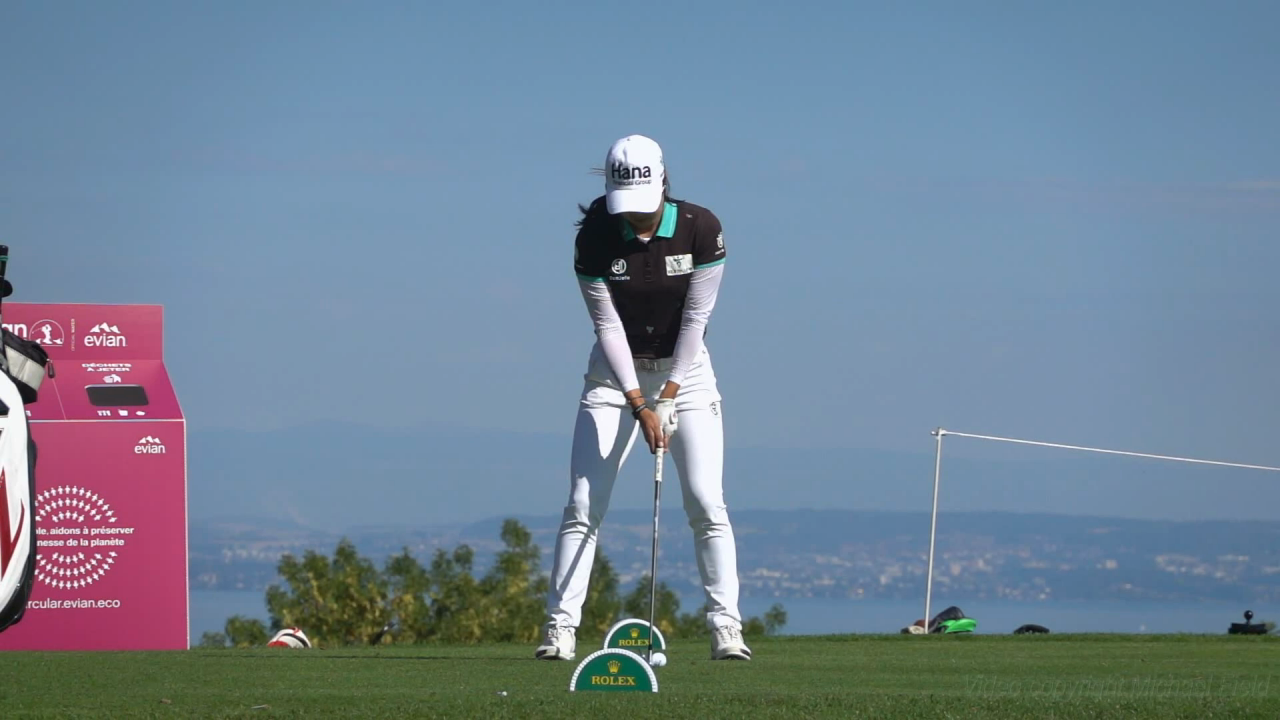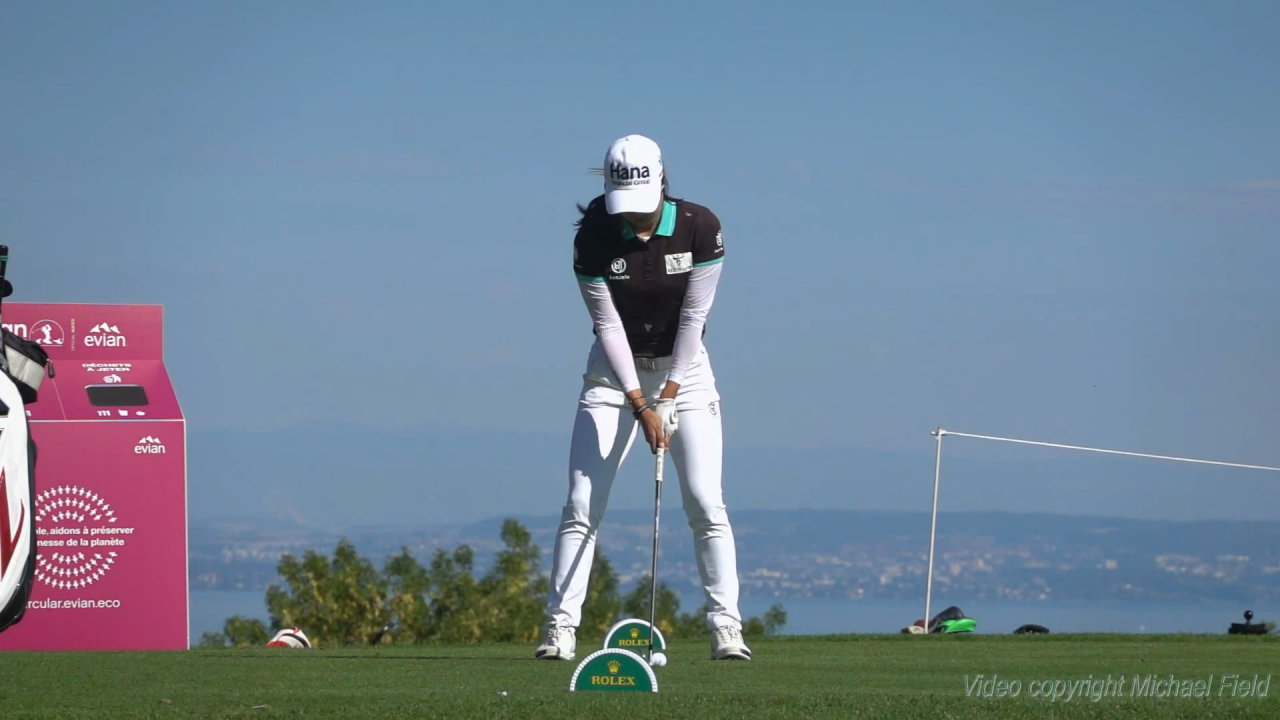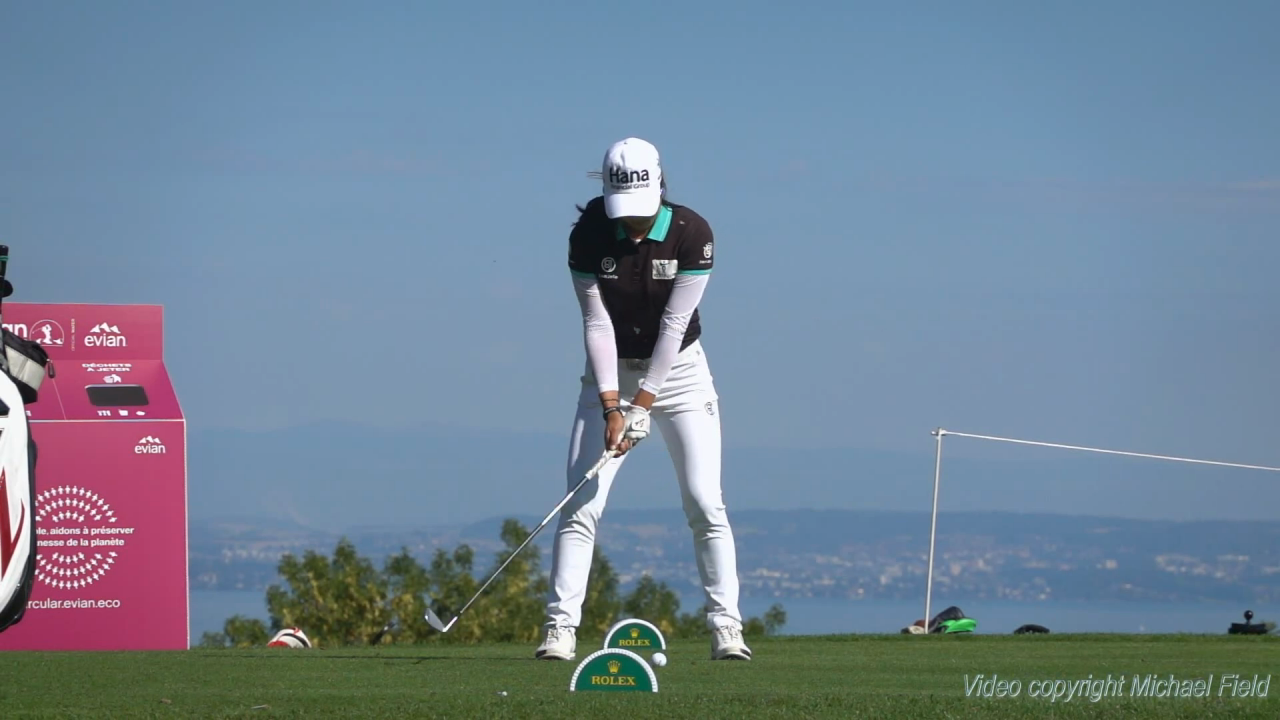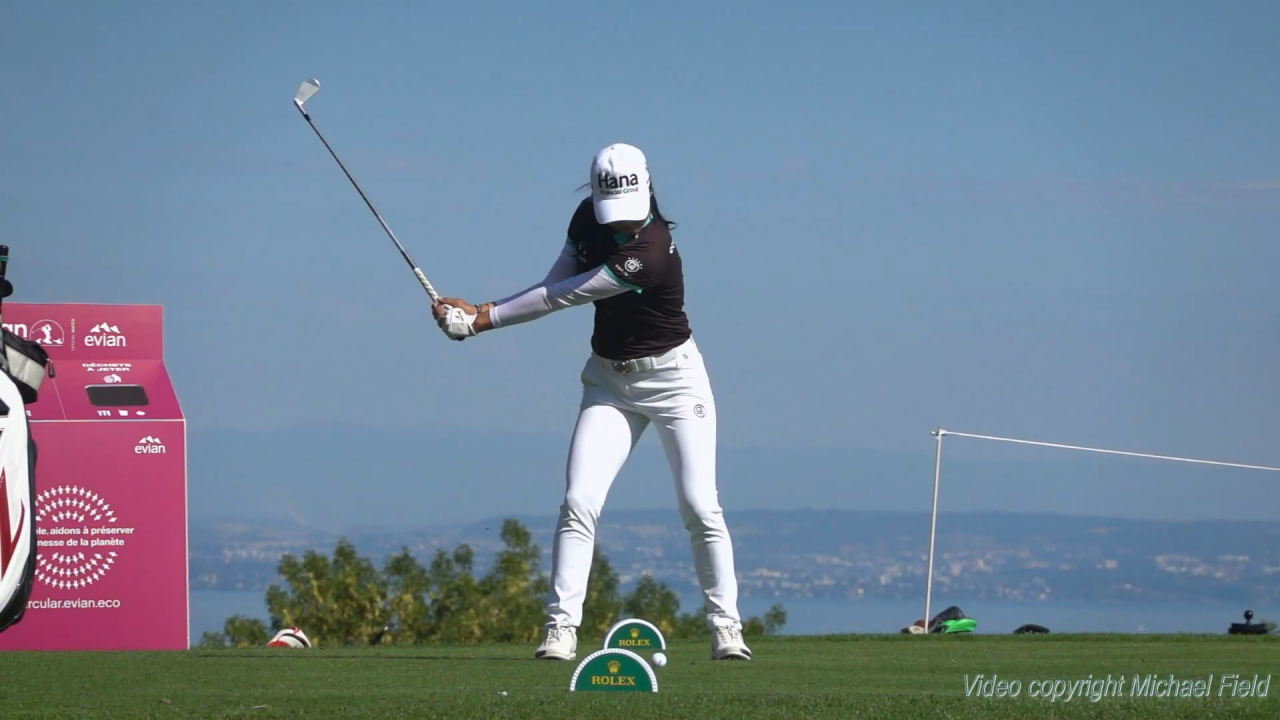
dt=1s
person 1, frame 1
left shoulder: (701, 228)
right shoulder: (595, 237)
left elbow: (696, 318)
right elbow: (608, 326)
left wrist: (667, 398)
right wrist: (638, 405)
left hip: (685, 369)
right hip: (616, 371)
left knee: (706, 501)
right knee: (584, 501)
left ankle: (726, 625)
right ankle: (560, 625)
person 1, frame 2
left shoulder: (700, 226)
right shoulder: (593, 237)
left elbow: (694, 317)
right elbow: (608, 325)
left wrist: (667, 396)
right wrist: (640, 405)
left hip: (684, 369)
right hip: (615, 371)
left knee: (705, 501)
right knee: (582, 501)
left ankle: (726, 626)
right ankle: (560, 625)
person 1, frame 3
left shoulder: (692, 232)
right shoulder: (588, 235)
left elbow: (674, 324)
right elbow: (598, 324)
left wrist: (642, 404)
right wrist: (609, 404)
left hip: (679, 371)
right hip: (610, 373)
left knee: (705, 502)
right knee: (581, 499)
left ankle: (727, 625)
right ankle: (559, 626)
person 1, frame 4
left shoulder: (651, 252)
right shoulder: (587, 217)
left elbow: (562, 297)
right elbow: (554, 287)
left wrist: (486, 317)
right wrist: (479, 308)
left hip: (672, 377)
right hip: (608, 379)
left knee: (699, 504)
right knee: (579, 502)
left ankle: (726, 626)
right ankle: (561, 627)
